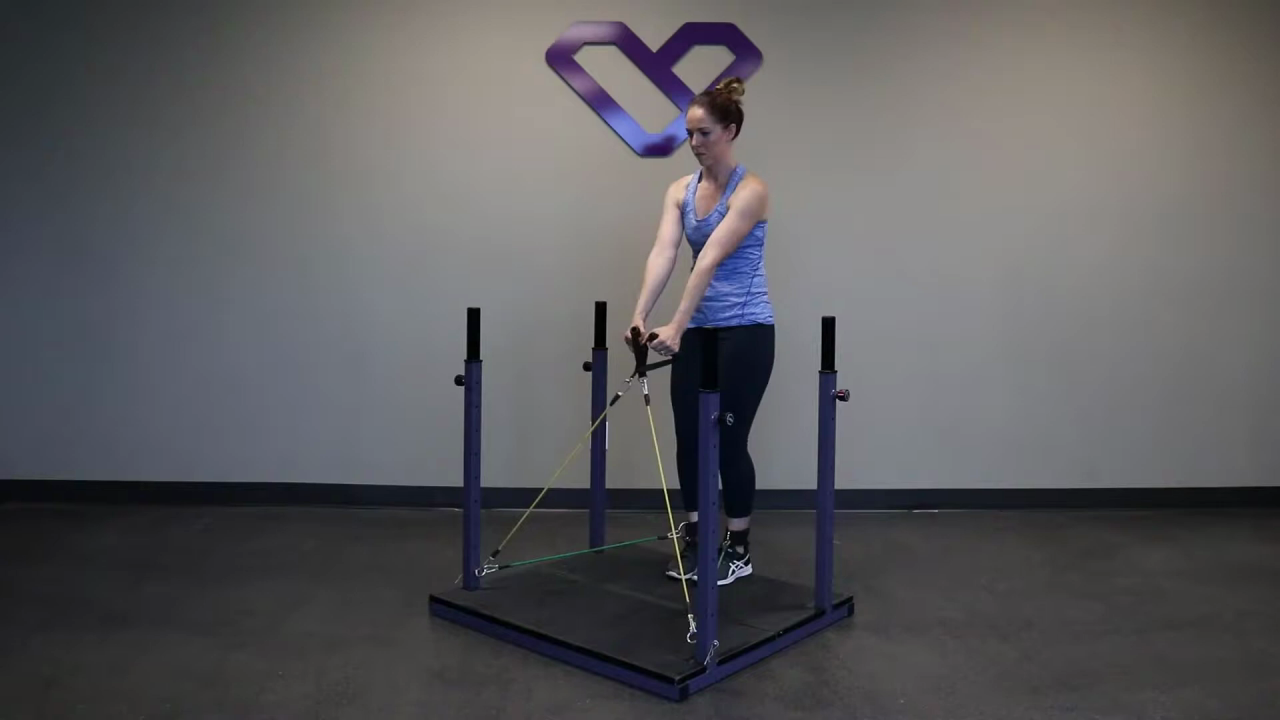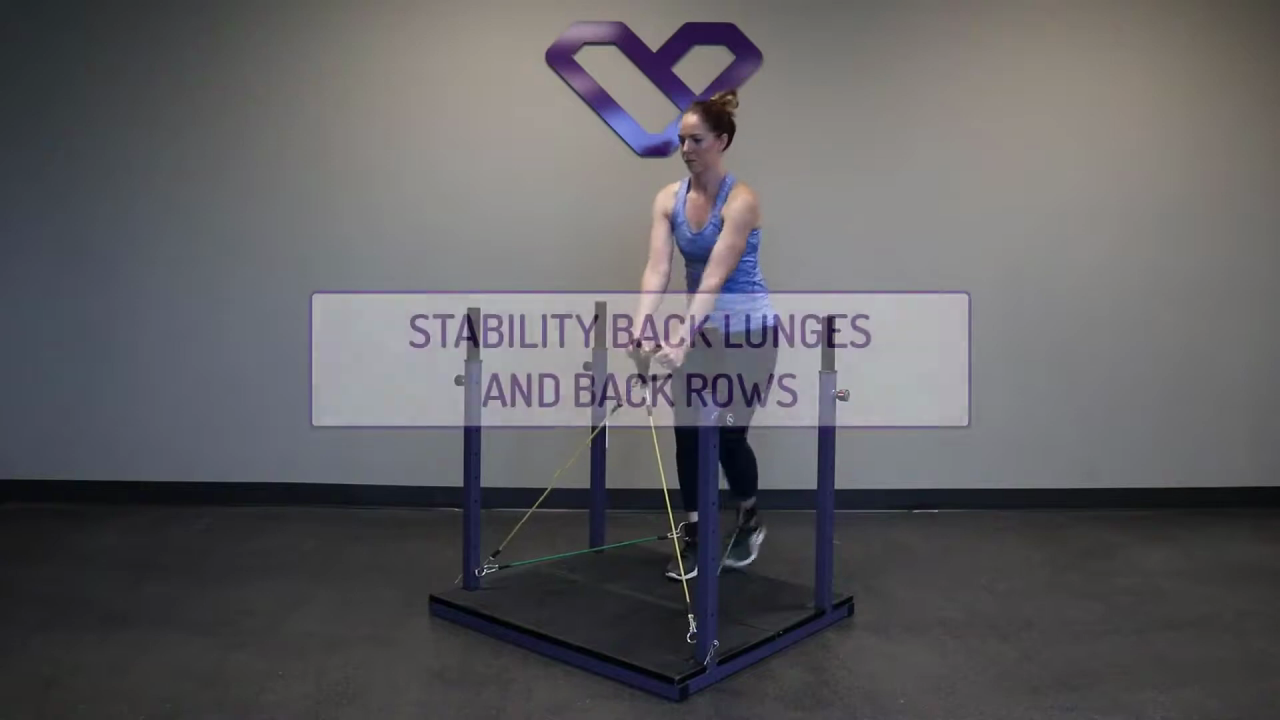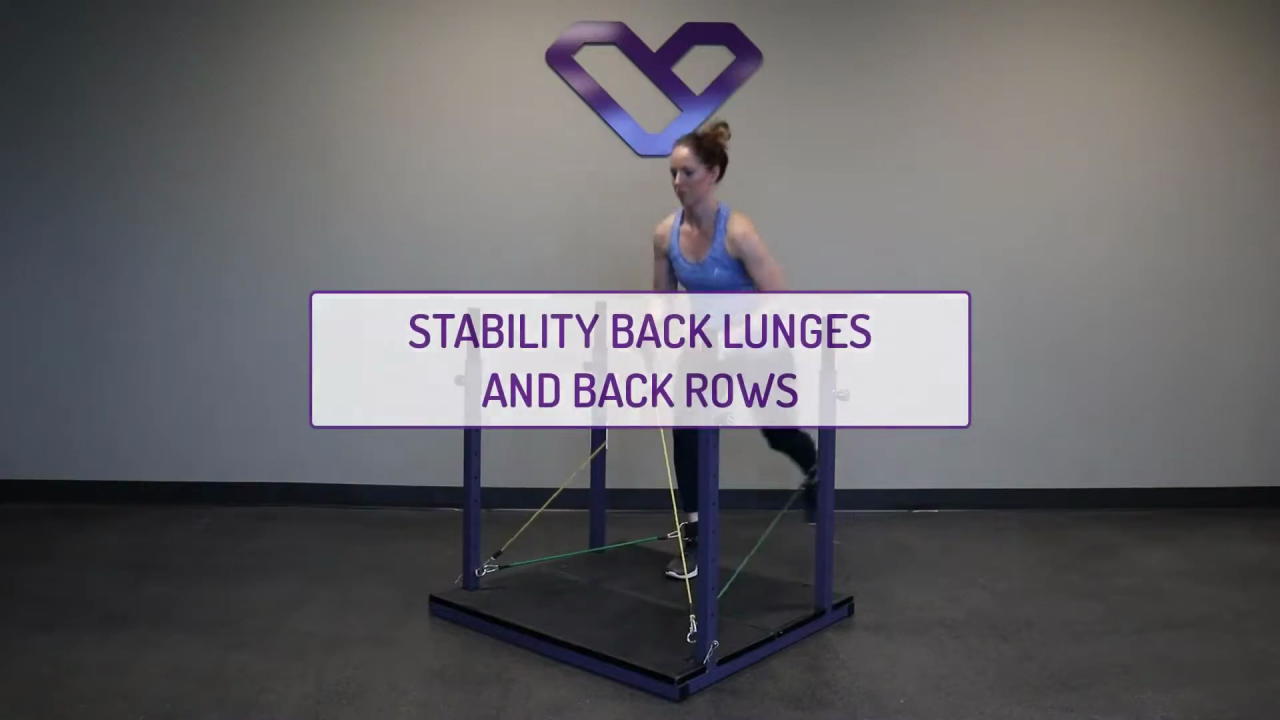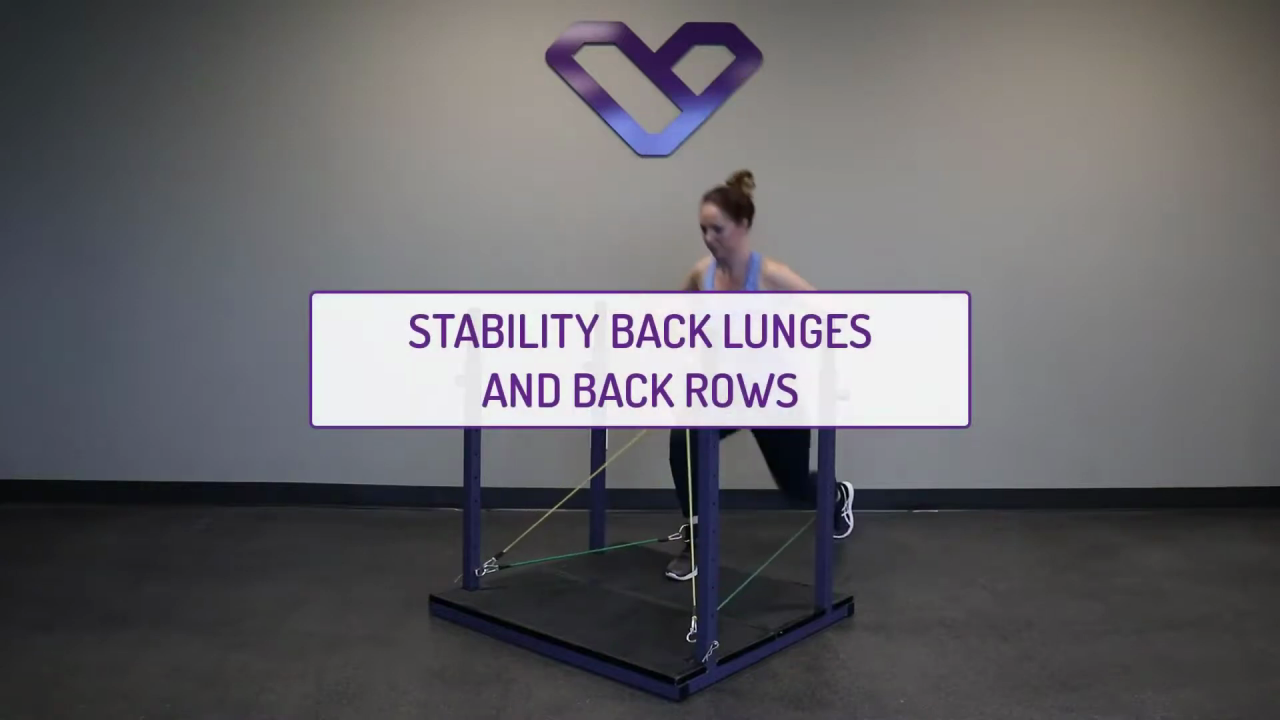
dt=0.3s
person 1, frame 1
left shoulder: (750, 191)
right shoulder: (681, 189)
left elbow: (711, 259)
right elbow: (663, 252)
left wrist: (676, 324)
right wrist: (640, 314)
left hip: (745, 329)
right hip: (699, 329)
left knee: (729, 440)
right knee: (688, 435)
left ankle: (738, 548)
right ankle: (693, 538)
person 1, frame 2
left shoulder: (741, 200)
right shoulder: (669, 198)
left elbow: (716, 277)
right elbow: (657, 268)
left wrist: (682, 338)
right wrist: (642, 328)
left hip: (748, 330)
right hip: (702, 331)
left knee: (728, 435)
right knee: (687, 432)
left ankle: (749, 521)
right ankle: (694, 537)
person 1, frame 3
left shoulder: (737, 231)
right shoulder: (666, 234)
right elbow: (662, 300)
left knee: (779, 434)
right knee: (685, 432)
left ankle: (815, 477)
right ankle: (692, 539)
person 1, frame 4
left shoulder: (772, 275)
right shoulder: (701, 274)
left knee: (793, 483)
right knee: (682, 438)
left ankle: (838, 495)
right ankle: (694, 540)
